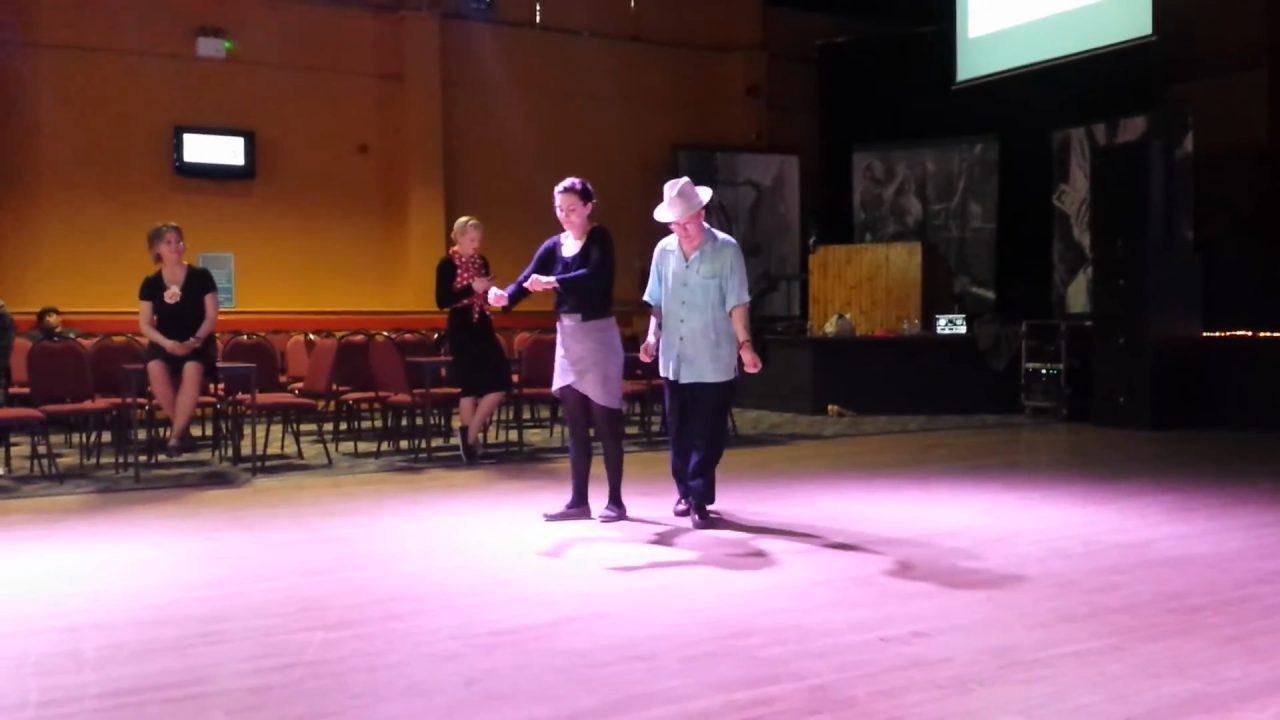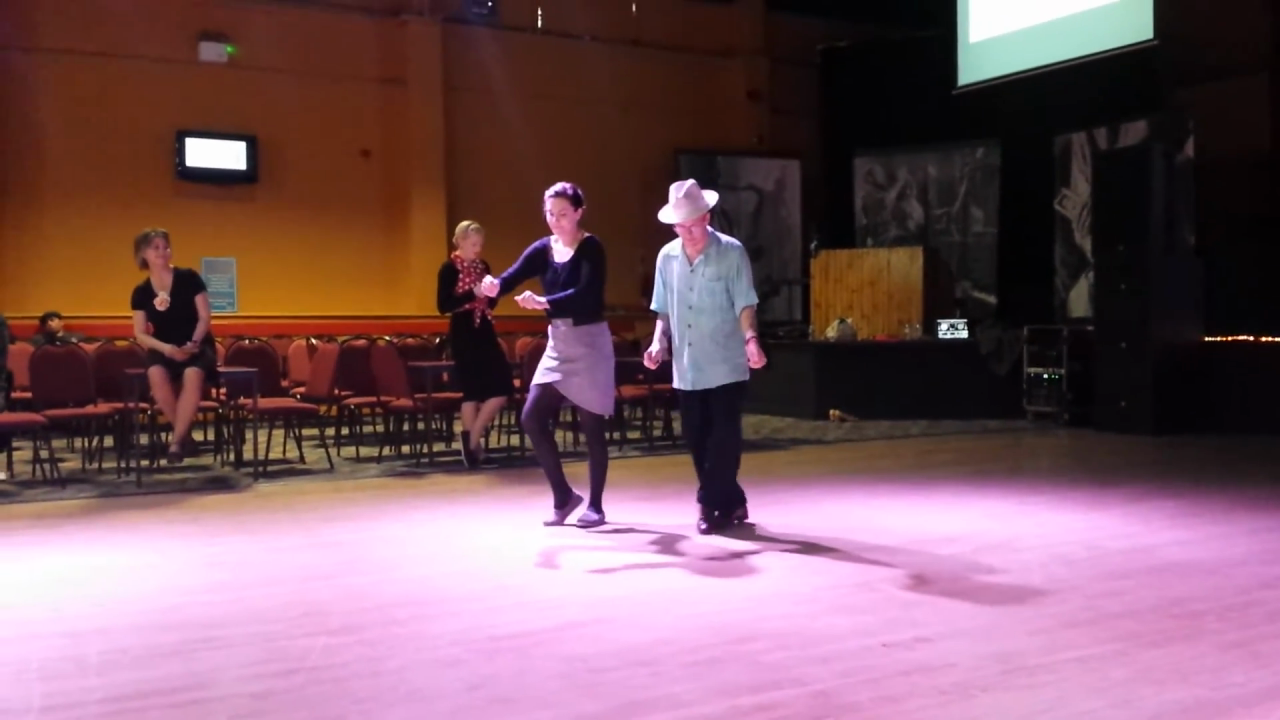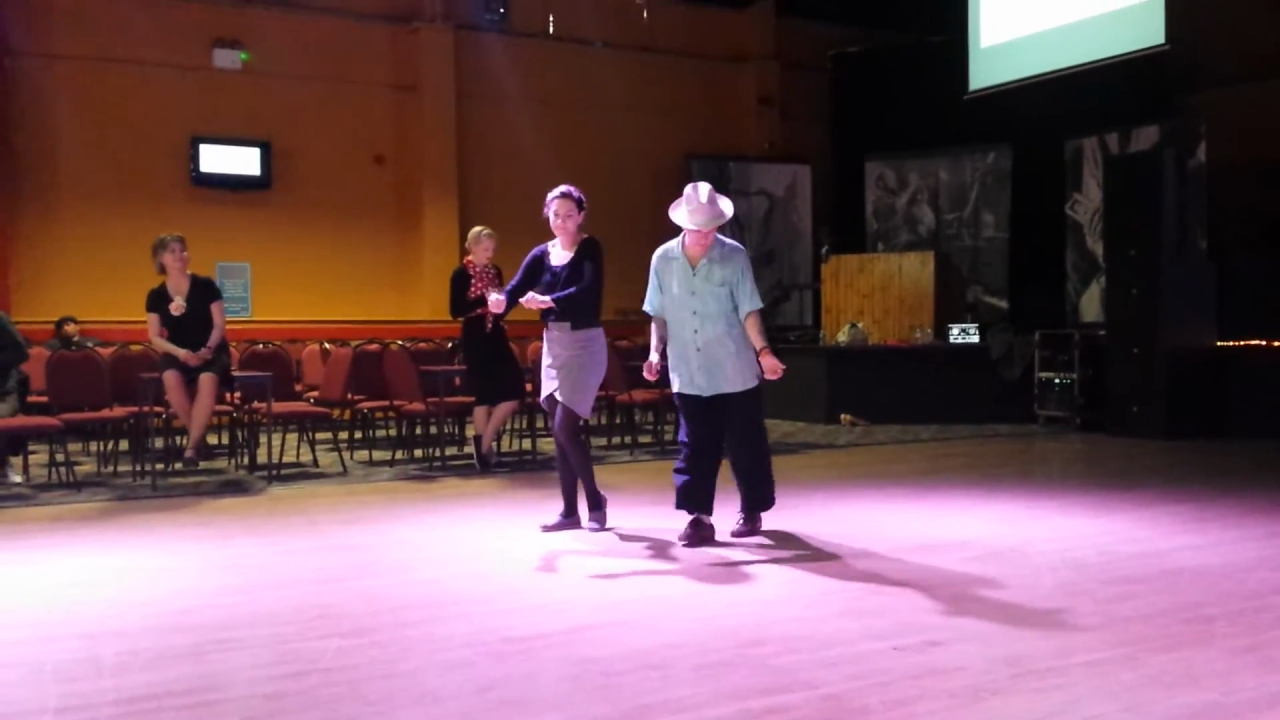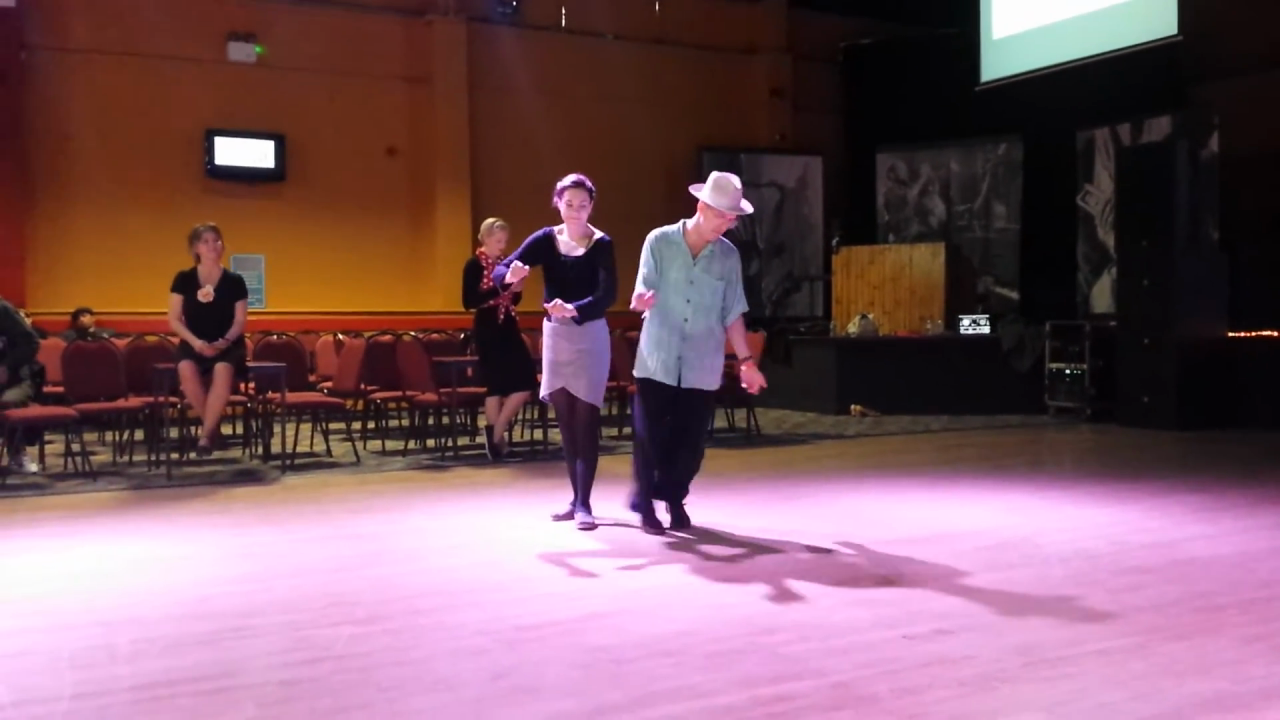
dt=0.5s
person 1, frame 1
left shoulder: (726, 250)
right shoulder: (663, 251)
left elbow: (736, 303)
left wrist: (744, 344)
right wrist: (653, 336)
left hip: (714, 361)
right hip: (674, 359)
left knee: (708, 434)
right knee: (680, 432)
left ankle: (699, 500)
right ankle: (686, 492)
person 1, frame 2
left shoulder: (732, 253)
right shoulder: (666, 257)
left elbow: (745, 305)
left wrist: (750, 340)
right wrist: (658, 343)
left hip: (725, 364)
right hip: (686, 366)
left knee: (722, 437)
right knee: (699, 440)
left ankle: (713, 508)
right ankle: (730, 503)
person 1, frame 3
left shoulder: (734, 256)
right shoulder: (663, 259)
left elbow: (749, 310)
right elbow: (659, 314)
left wrist: (762, 351)
right wrist: (656, 351)
left hip: (733, 371)
right hip: (687, 373)
left knee: (744, 443)
right knee: (695, 446)
left ankle: (752, 510)
right ankle: (699, 518)
person 1, frame 4
left shoulder: (728, 256)
right shoulder: (659, 241)
left elbow: (732, 315)
right elbow: (643, 292)
left wrist: (747, 361)
right wrist: (642, 299)
left hip: (703, 366)
right hip: (657, 362)
left knee: (688, 441)
right knee: (651, 436)
left ankle: (670, 497)
right ankle: (647, 505)
person 2, frame 1
left shoulder: (599, 238)
right shoulder: (553, 246)
left elbow: (594, 277)
right elbow: (526, 281)
left wrist: (552, 282)
right wrist: (504, 297)
left hip: (598, 334)
right hip: (567, 336)
left knee: (605, 421)
right knee: (576, 422)
left ankle: (615, 501)
right ankle: (579, 501)
person 2, frame 2
left shoulder: (591, 248)
right shoulder: (543, 249)
left elbow: (585, 293)
right elbow: (513, 277)
left wrist: (544, 302)
right wrist: (494, 286)
left hip: (590, 341)
right hip: (557, 343)
left knee: (591, 427)
right knee: (532, 418)
left ankle: (595, 505)
right ankle: (563, 496)
person 2, frame 3
left shoulder: (589, 248)
right shoulder: (540, 255)
left elbow: (588, 291)
right elbow: (514, 291)
left wrist: (548, 300)
right wrist: (499, 302)
left hip: (585, 343)
right hip: (553, 345)
left knee: (565, 428)
right knee: (560, 434)
left ankle: (595, 499)
right ankle: (569, 511)
person 2, frame 4
left shoulder: (601, 245)
right shoulder: (544, 240)
left elbow: (608, 294)
right elbow: (499, 272)
left wrist: (574, 309)
right wrist: (510, 274)
left hip: (590, 335)
right hip: (555, 334)
left knee: (585, 421)
right knee: (566, 422)
left ankle: (583, 503)
right ankle: (576, 499)
person 3, frame 1
left shoulder: (481, 261)
right shoulder: (447, 264)
right elbow: (442, 301)
left wrist: (490, 289)
right wrist: (470, 288)
left hip: (483, 326)
right hip: (461, 328)
left knee: (500, 382)
right knee: (470, 385)
left ankle: (470, 434)
right ankle: (470, 441)
person 3, frame 2
left shoulder: (483, 266)
right shoulder: (449, 268)
right elbow: (444, 306)
right wrist: (472, 293)
left hip: (485, 331)
right hip: (463, 333)
left knee: (502, 386)
right knee: (472, 389)
left ankle: (472, 440)
right ankle: (472, 445)
person 3, frame 3
left shoulder: (495, 272)
right shoulder: (461, 274)
right elbow: (456, 311)
right wrist: (483, 299)
left hip: (497, 335)
right hip: (475, 337)
left knee: (513, 390)
right knee: (484, 394)
left ankle: (484, 443)
right ankle: (483, 449)
person 3, frame 4
right shoulder: (474, 266)
right elbow: (468, 302)
left wrist: (517, 291)
right wrist: (496, 290)
left hip: (509, 327)
right hip: (487, 329)
left knee: (525, 382)
right knee: (496, 385)
left ankle: (496, 434)
right ankle: (495, 439)
person 4, frame 1
left shoulder: (201, 276)
right shoulder: (150, 283)
left elbow: (211, 316)
right elbow: (145, 325)
left wrist: (197, 339)
right wrist: (166, 343)
left hip: (197, 344)
right hip: (164, 344)
left knee: (192, 370)
right knee: (156, 370)
left ankle: (176, 434)
right ankle: (182, 428)
person 4, frame 2
left shoulder: (189, 278)
right shoulder: (141, 292)
left elbow: (205, 317)
right elbow: (140, 334)
left wrist: (193, 344)
right wrist: (165, 347)
left hip: (197, 346)
right hip: (163, 349)
left knee: (192, 375)
right knee: (156, 375)
left ankle: (177, 440)
right ankle: (183, 432)
person 4, frame 3
left shoulder: (206, 285)
right shoulder: (156, 295)
left elbow: (219, 324)
right elbow: (155, 337)
left wrist: (207, 349)
right wrist: (179, 352)
left hip: (211, 351)
right hip: (177, 353)
left knee: (207, 380)
right knee: (171, 379)
left ankle: (193, 444)
right ankle: (198, 435)
person 4, frame 4
left shoulder: (235, 281)
right shoulder: (183, 279)
left elbow: (240, 321)
right elbow: (174, 320)
left wrist: (225, 341)
right wrist: (195, 343)
left hip: (227, 345)
right hip: (193, 344)
left knee: (222, 370)
right knee: (186, 370)
left ankle: (206, 434)
right ankle: (211, 426)
